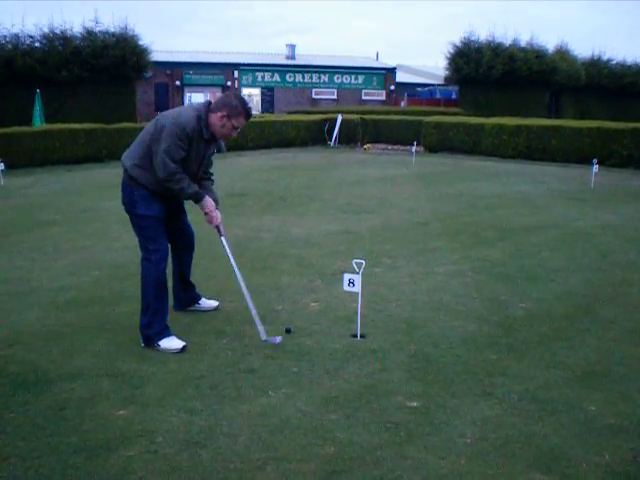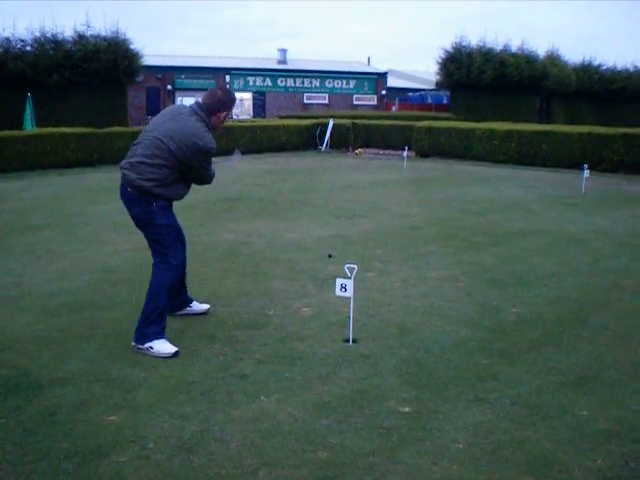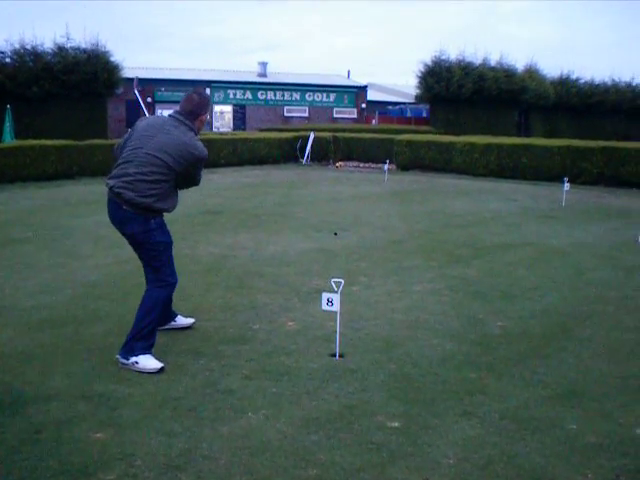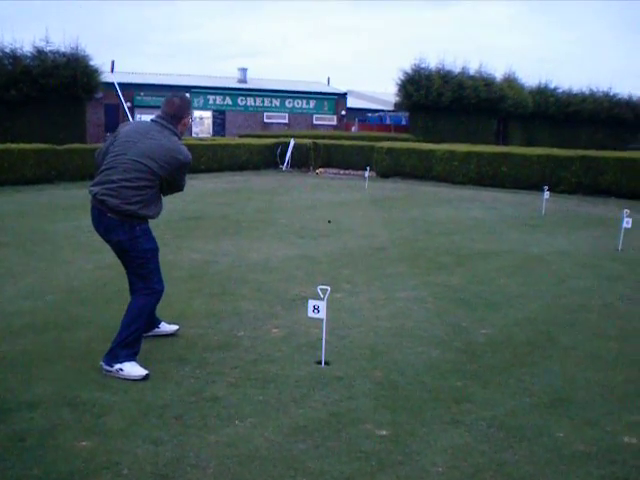
dt=0.5s
person 1, frame 1
left shoulder: (209, 133)
right shoulder: (181, 123)
left elbow: (203, 174)
right elbow: (167, 171)
left wrist: (209, 201)
right wrist: (200, 198)
left hip: (167, 191)
right hip: (142, 190)
left knee: (184, 241)
right knee: (156, 255)
left ankle: (186, 298)
right ankle: (154, 332)
person 1, frame 2
left shoulder: (177, 111)
right shoulder: (201, 140)
right elbow: (201, 177)
right wrist: (210, 168)
left hip: (137, 186)
right hip: (148, 198)
left knee: (176, 245)
right knee: (169, 259)
left ankle: (178, 301)
right ankle: (147, 335)
person 1, frame 3
left shoulder: (147, 121)
right shoulder: (195, 149)
left elbow: (118, 151)
right elbow: (187, 182)
left hip: (116, 202)
right hip: (142, 214)
left knee: (158, 265)
right knee: (163, 278)
left ankle: (163, 316)
right ankle: (133, 351)
person 1, frame 4
left shoulder: (130, 127)
right shoulder: (179, 154)
left elbow: (99, 158)
right elbow: (171, 188)
left hip: (100, 210)
right hip: (127, 221)
left knee: (141, 270)
right knee: (150, 286)
left ankle: (148, 323)
right ankle: (118, 358)
